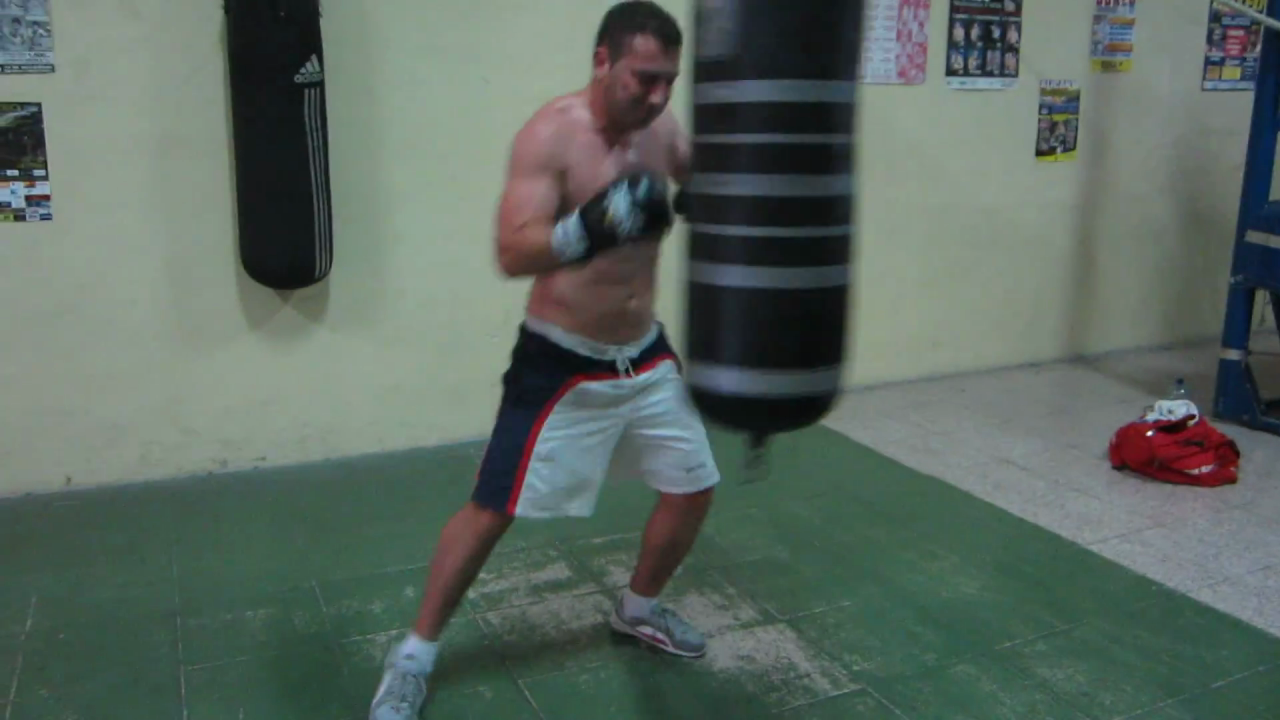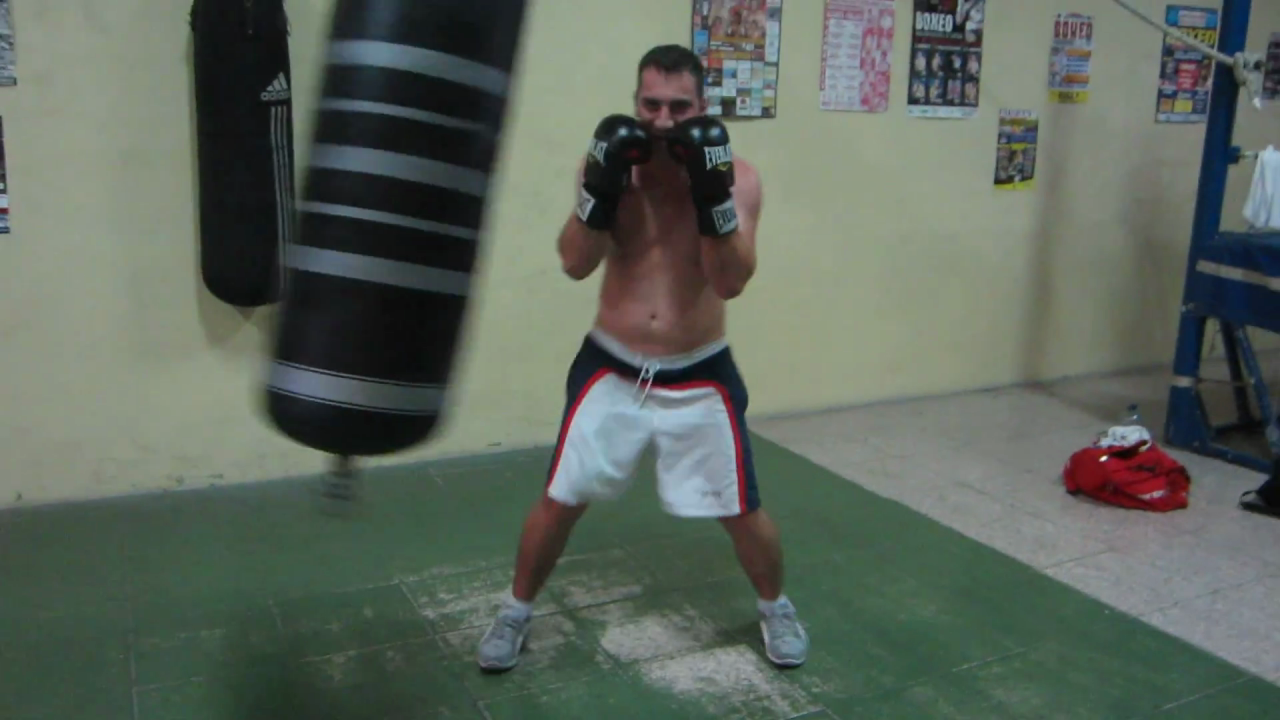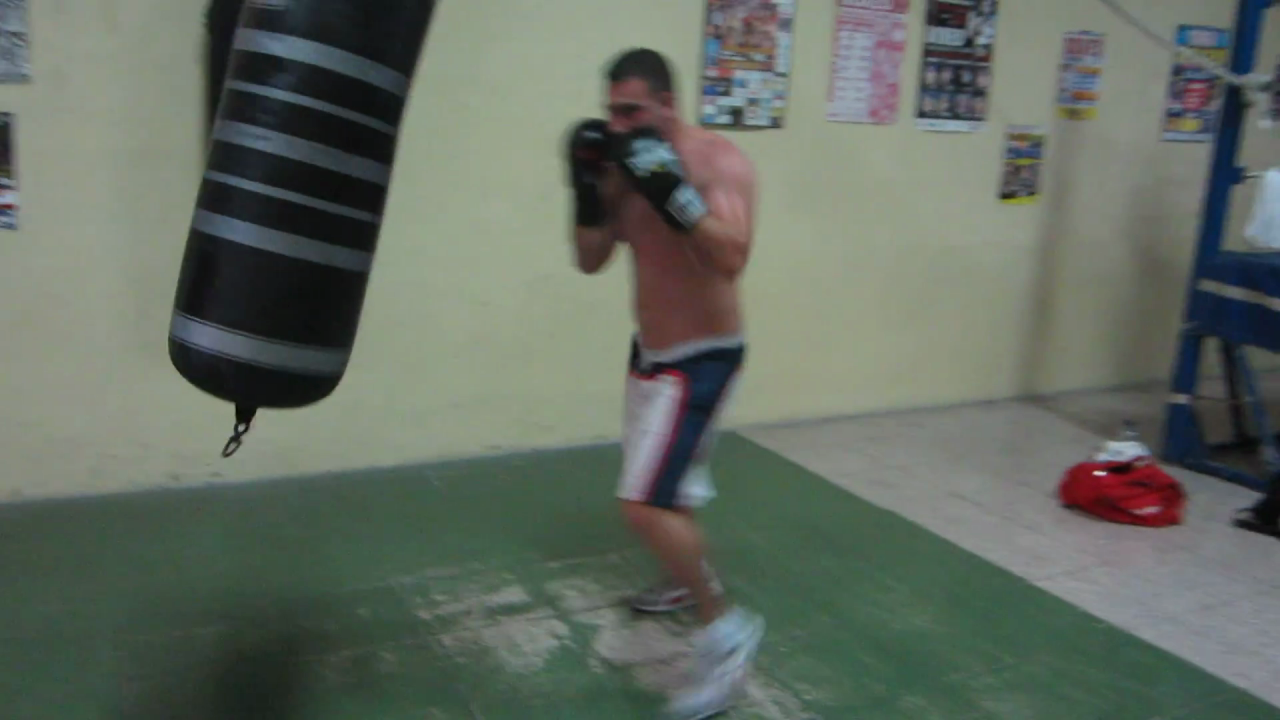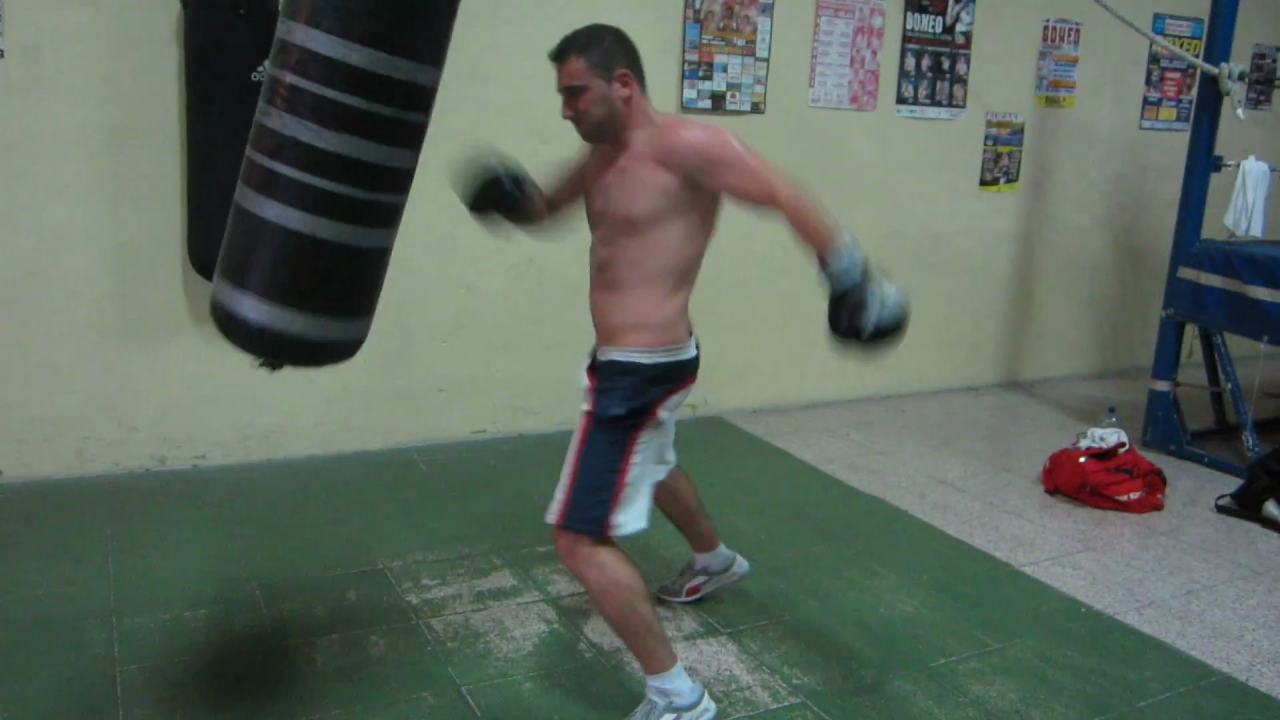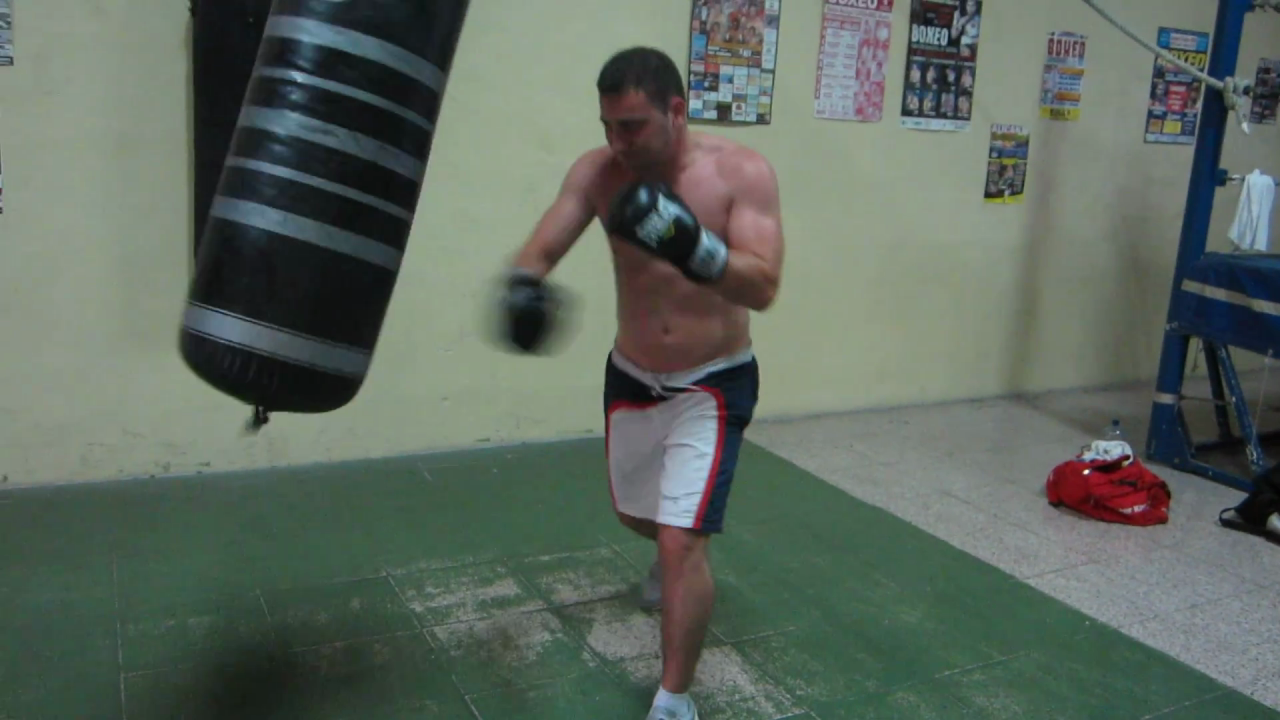
dt=0.5s
person 1, frame 1
left shoulder: (660, 127)
right shoulder: (551, 135)
right elbow: (512, 255)
right wrist: (596, 226)
left hip: (644, 355)
right hip: (561, 360)
left knee: (692, 490)
right knee: (492, 511)
left ankle: (639, 603)
right ankle: (415, 653)
person 1, frame 2
left shoulder: (737, 177)
right shoulder: (609, 160)
left elbow: (731, 282)
right elbow: (576, 264)
left wrist: (714, 193)
right wrist: (600, 185)
left hip: (698, 373)
right hip: (611, 367)
left knee: (744, 513)
right knee: (557, 504)
left ankle: (774, 607)
right ankle: (517, 610)
person 1, frame 3
left shoulder: (720, 161)
right shoulder: (626, 172)
left elbow: (730, 258)
right elbow: (590, 259)
left wrist: (672, 189)
right wrist: (587, 189)
left hip: (701, 361)
right hip: (651, 355)
left knee: (651, 506)
right knee: (656, 489)
left ankle: (724, 631)
right ankle: (688, 581)
person 1, frame 4
left shoulder: (683, 145)
right shoulder: (605, 147)
left elbow: (783, 194)
right elbow: (543, 211)
left wrist: (851, 278)
right wrist: (509, 189)
left hip: (639, 371)
right hip: (637, 362)
left knee: (577, 540)
right knee: (648, 470)
right ankle: (717, 560)
person 1, frame 5
left shoulder: (744, 173)
right shoulder: (596, 172)
left elbow: (761, 289)
right elbow: (540, 249)
left wrist: (686, 240)
right wrist: (522, 288)
left hip: (712, 384)
right hip: (631, 379)
left knee: (682, 542)
right knee: (637, 509)
right ankle: (673, 576)
